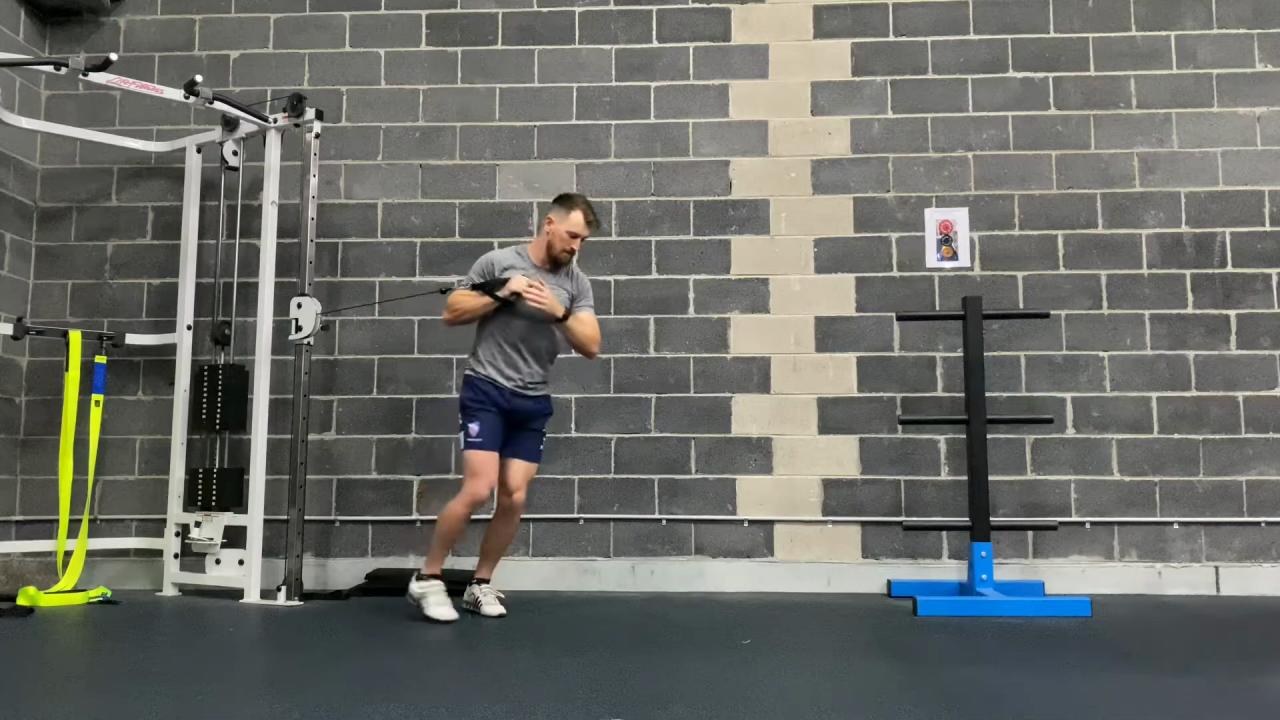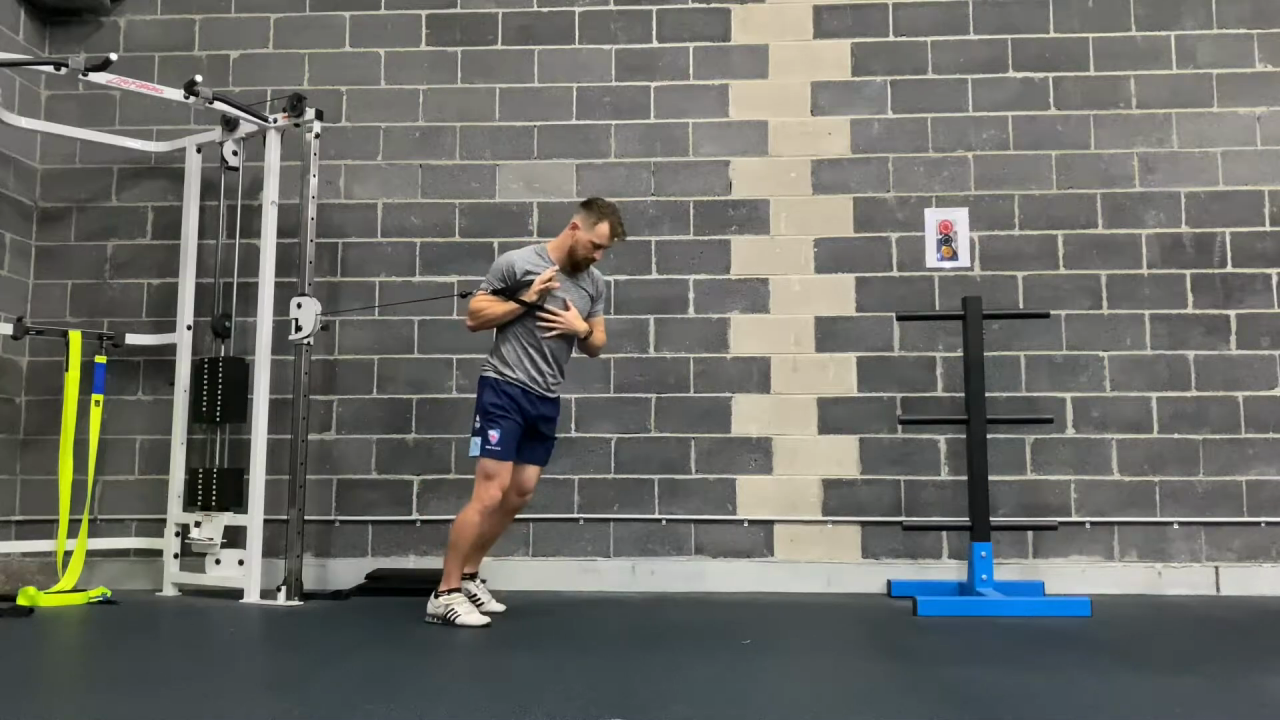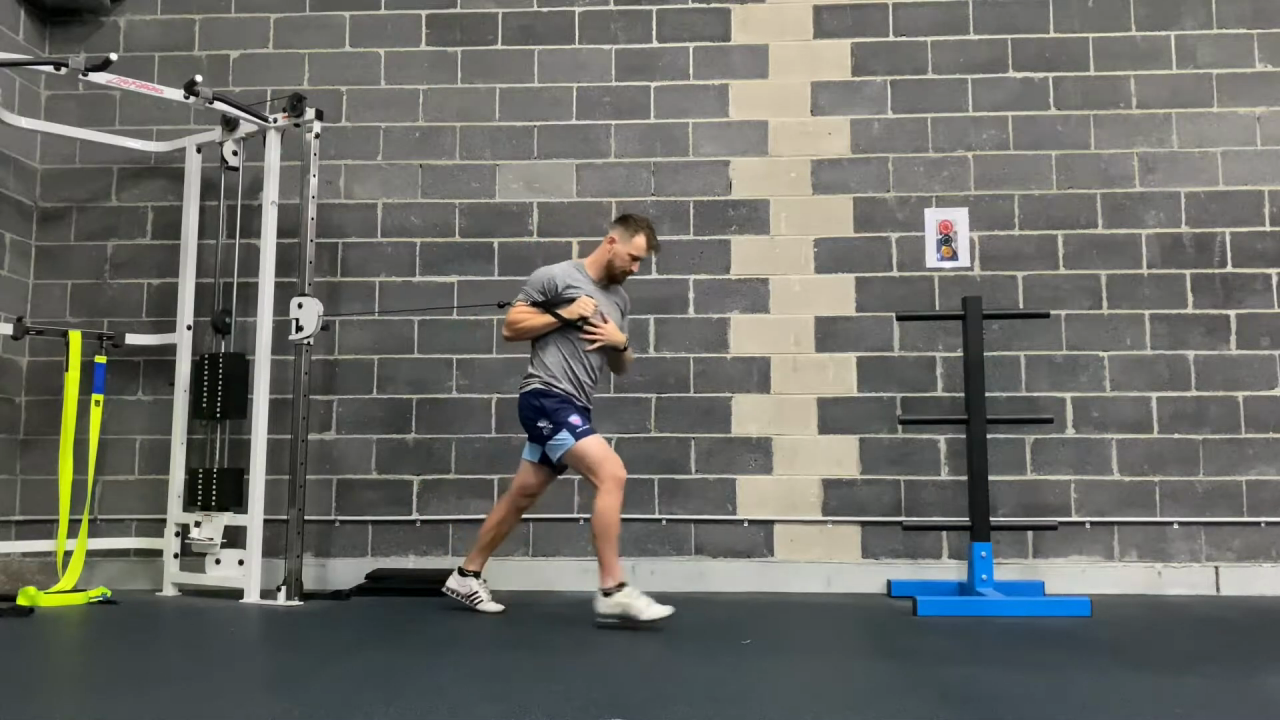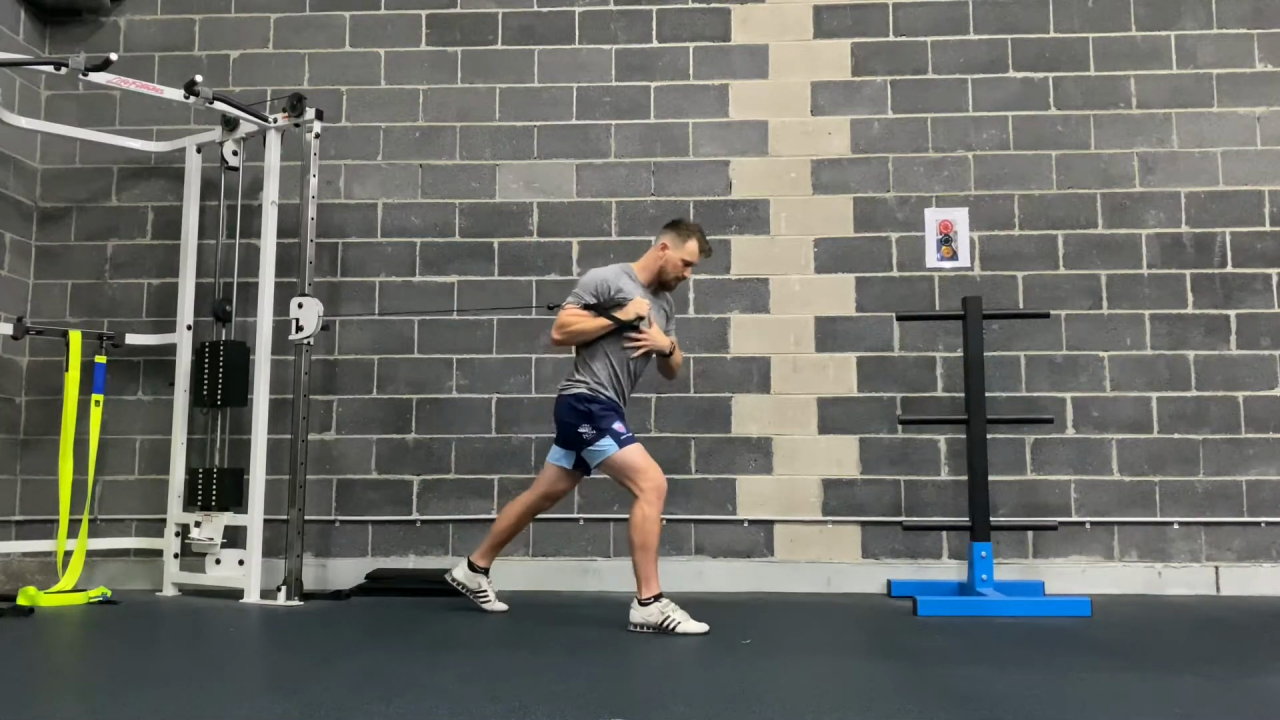
dt=0.5s
person 1, frame 1
left shoulder: (577, 283)
right shoulder: (498, 262)
left elbow: (591, 346)
right elbow: (451, 312)
left wrist: (562, 313)
right wrist: (501, 294)
left hip: (533, 400)
right hip: (485, 390)
left knee: (513, 499)
right knee: (477, 491)
left ankle: (481, 584)
right ankle: (428, 579)
person 1, frame 2
left shoulder: (593, 282)
right shoulder: (516, 263)
left elbow: (596, 346)
right elbow: (474, 318)
left wrist: (582, 328)
right wrist: (527, 299)
left hip: (546, 400)
right hip: (504, 391)
left knee: (519, 495)
right knee: (489, 497)
left ankle: (468, 576)
right ankle: (445, 594)
person 1, frame 3
left shoulder: (619, 299)
right shoulder: (554, 276)
left elbow: (622, 366)
right elbow: (510, 327)
left wrist: (619, 341)
right wrist: (565, 314)
left hip: (574, 407)
right hip: (546, 399)
left knee: (522, 496)
right knee: (611, 474)
left ankle: (468, 576)
right ankle: (613, 591)
person 1, frame 4
left shoulder: (664, 303)
right shoulder: (605, 279)
left elbow: (672, 371)
right elbow: (560, 332)
left wrist: (667, 346)
right wrist: (619, 317)
left hip: (599, 410)
right hip: (586, 403)
left knee: (543, 495)
right knee: (651, 485)
left ankle: (474, 569)
right ankle: (648, 603)
